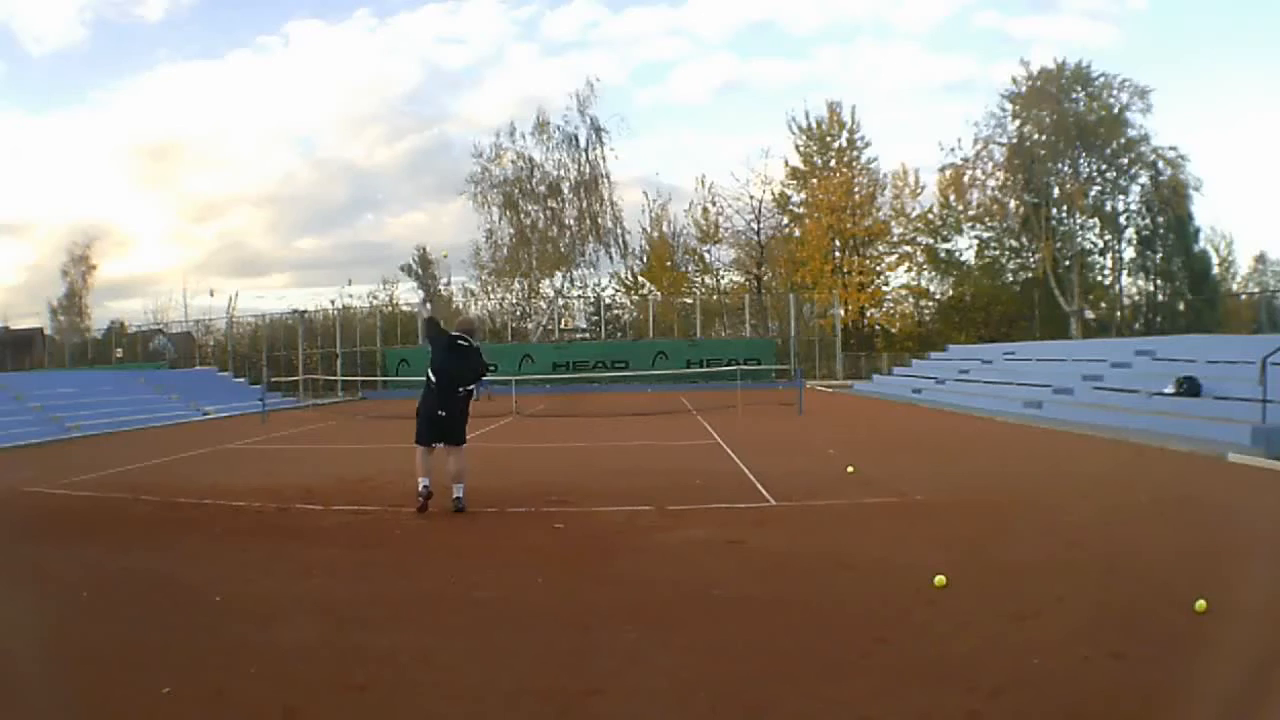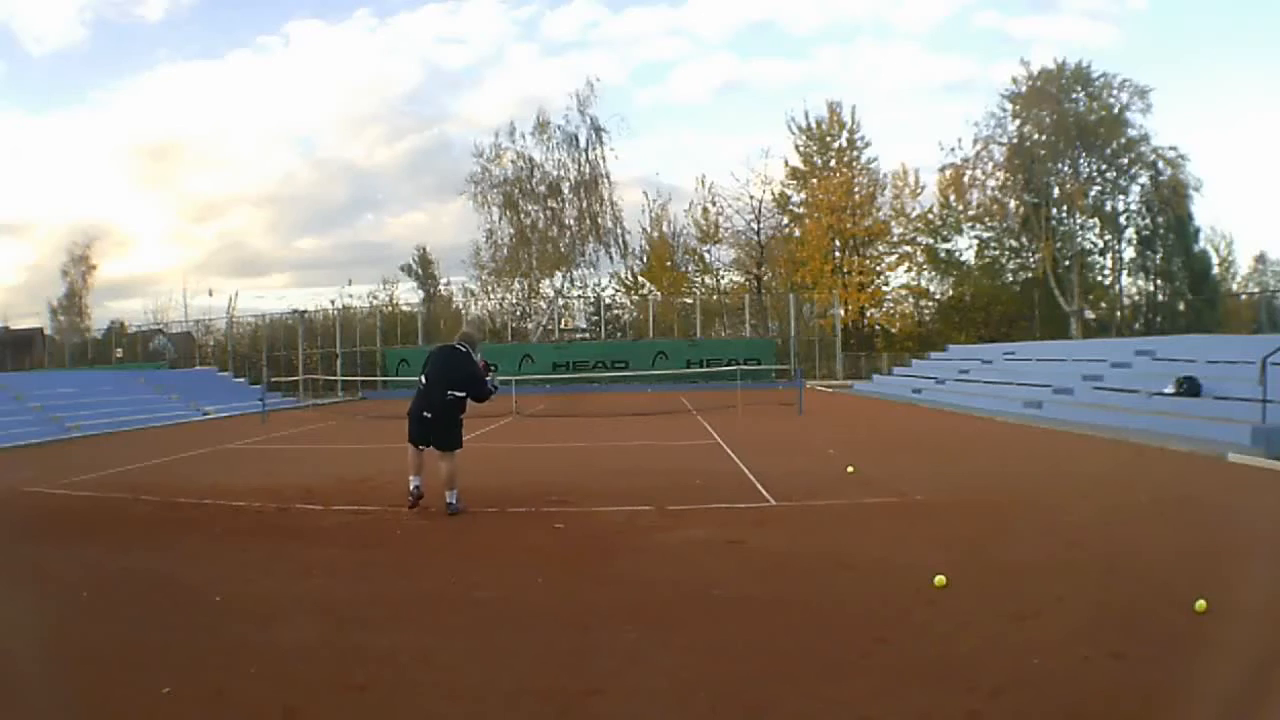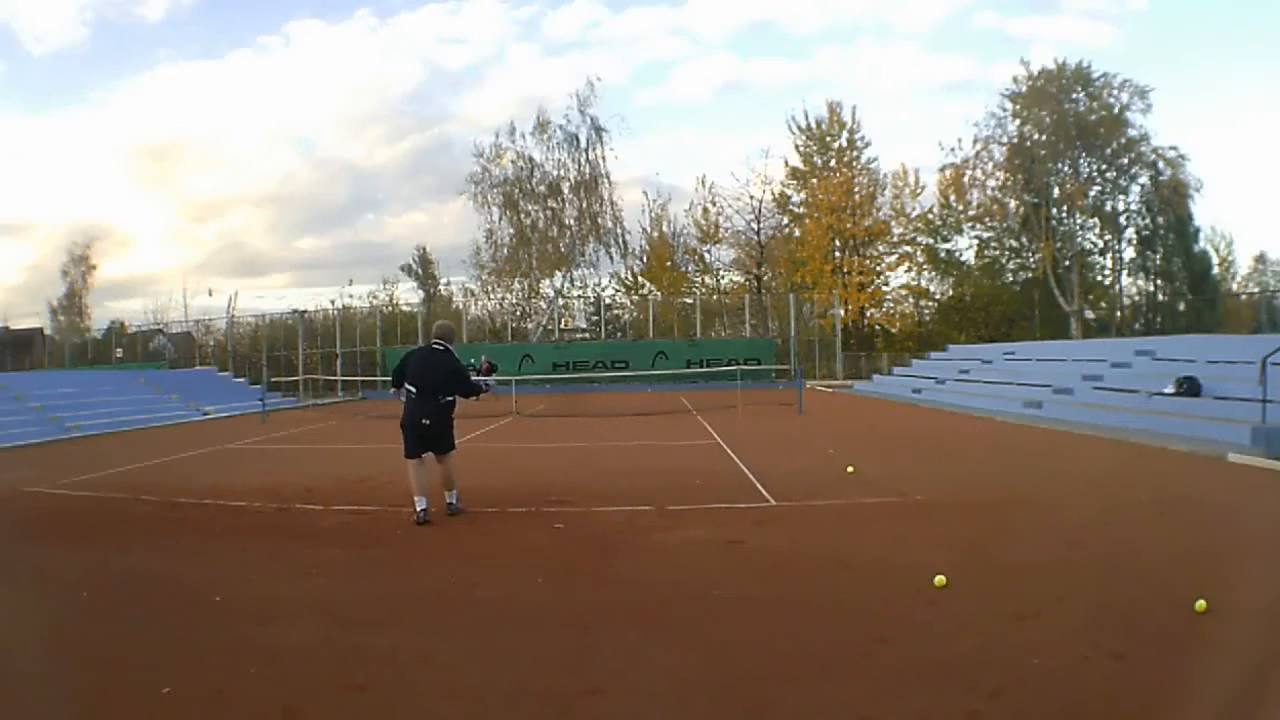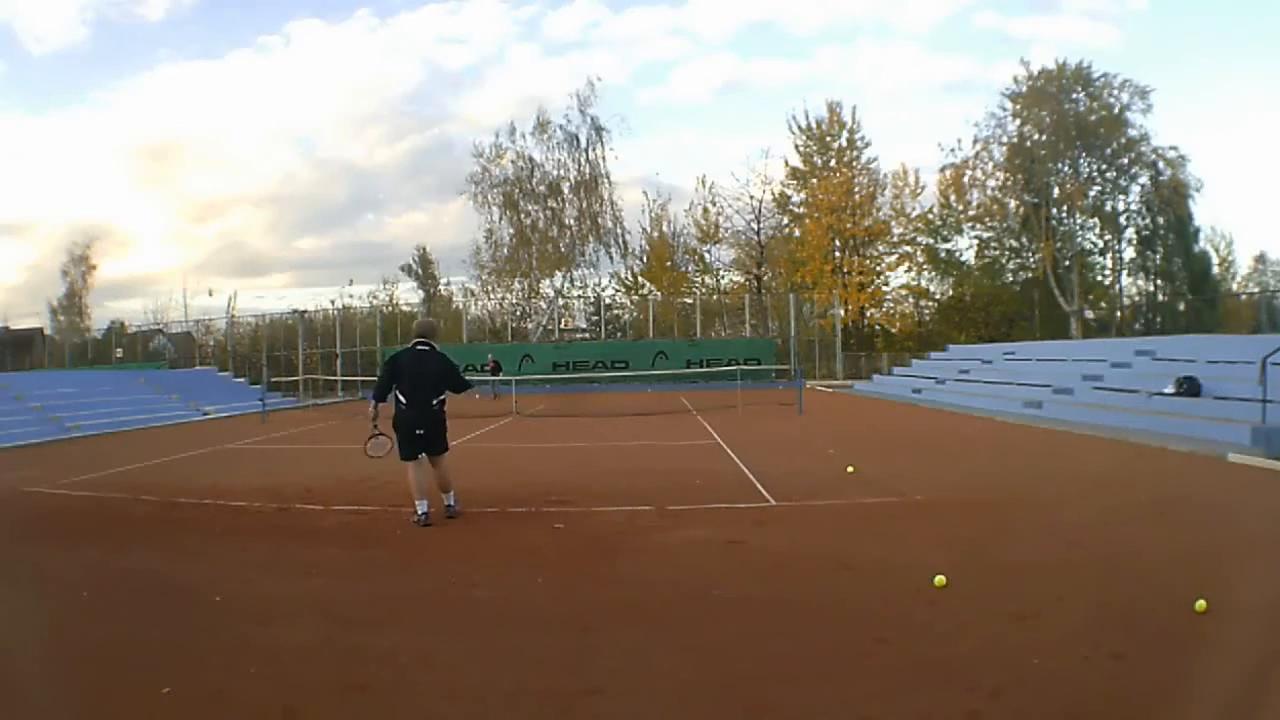
dt=0.3s
person 1, frame 1
left shoulder: (444, 342)
right shoulder: (475, 356)
left elbow: (432, 330)
right elbow: (481, 372)
left wrist: (429, 316)
left hip: (431, 406)
right hip: (457, 409)
left knee: (424, 448)
right knee: (455, 451)
left ankle: (424, 487)
right ankle: (458, 497)
person 1, frame 2
left shoulder: (439, 351)
right shoulder: (472, 367)
left elbow: (424, 373)
right elbow: (480, 396)
right wrist: (492, 387)
left hip: (421, 407)
right hip: (448, 413)
left knee: (416, 447)
right knee: (447, 456)
left ankle: (415, 487)
right ankle: (451, 502)
person 1, frame 3
left shoulder: (414, 355)
right shoulder: (454, 363)
left elbow: (397, 376)
right elbow: (467, 390)
left wrist: (398, 390)
right wrist: (483, 387)
left hip: (413, 416)
right hip: (440, 417)
left knee: (415, 461)
right knee: (444, 459)
left ankle: (421, 508)
right ankle: (452, 502)
person 1, frame 4
left shoulder: (399, 358)
right shoulder: (442, 360)
left elbow: (383, 383)
right elbow: (458, 385)
left wrist: (374, 407)
right wrist: (469, 384)
left hip: (406, 420)
right hip: (433, 419)
left knee: (414, 464)
right knee: (439, 461)
left ankle: (422, 512)
right ankle: (450, 505)
